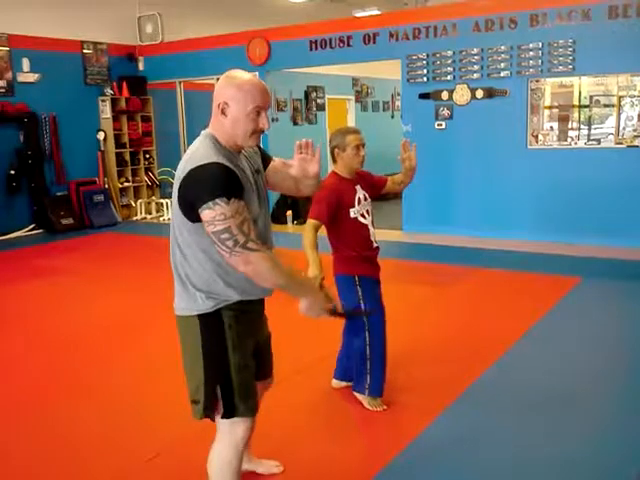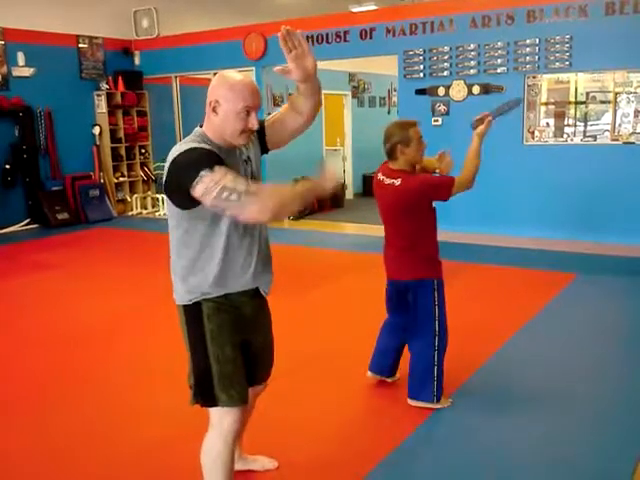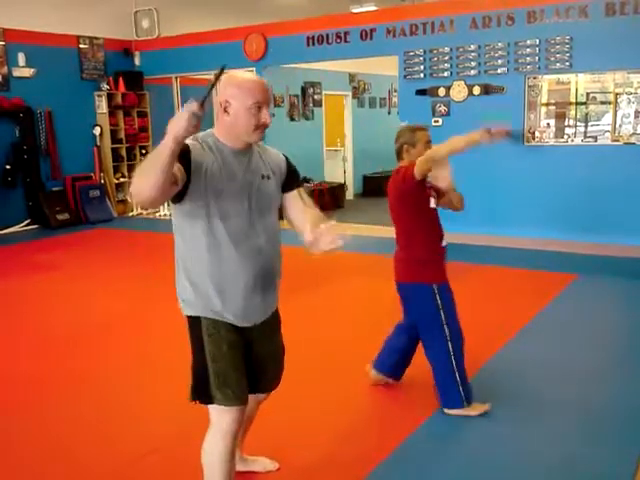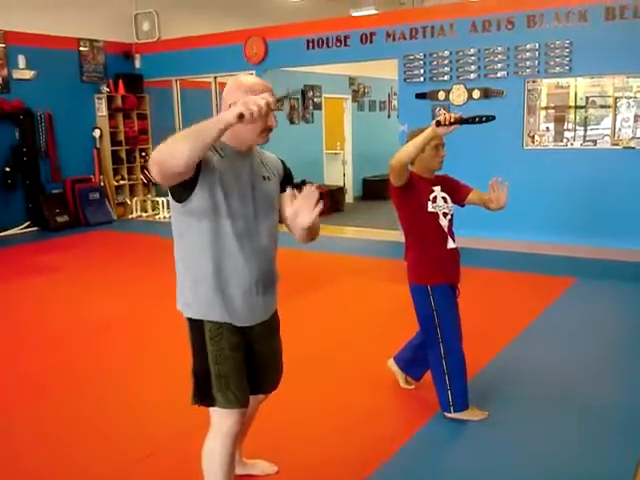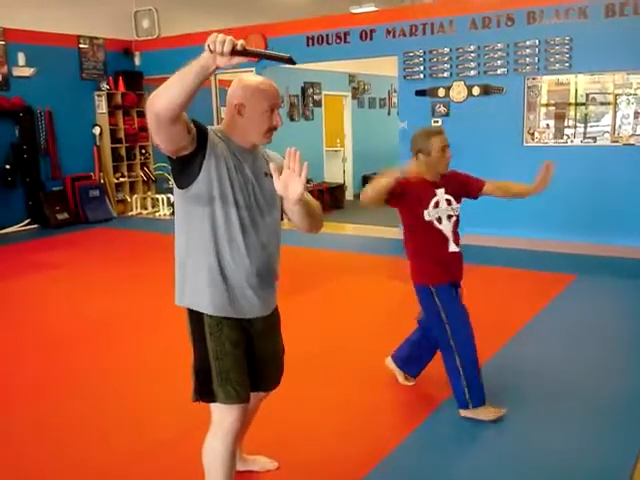
dt=1s
person 1, frame 1
left shoulder: (248, 151)
right shoulder: (209, 171)
left elbow: (294, 183)
right elbow: (249, 259)
left wrist: (307, 176)
right wrist: (306, 290)
left hip: (241, 301)
right hip: (215, 311)
left knee: (257, 385)
right knee: (236, 422)
person 1, frame 2
left shoulder: (243, 139)
right shoulder: (191, 160)
left elbow: (301, 115)
right elbow: (260, 206)
left wrist: (306, 77)
right wrist: (317, 185)
left hip: (248, 292)
right hip: (211, 301)
left knee: (252, 384)
right knee: (227, 412)
person 1, frame 3
left shoulder: (276, 161)
right shoulder: (190, 155)
left elbow: (303, 214)
right elbow: (142, 195)
left wrist: (319, 234)
right wrist: (173, 140)
left hip: (262, 304)
right hip: (212, 309)
left knee: (257, 391)
right knee: (226, 414)
person 1, frame 4
left shoulder: (273, 166)
right shoulder: (197, 159)
left elbow: (303, 232)
right elbow: (161, 167)
left wrist: (304, 222)
right wrist: (227, 118)
left hip: (261, 306)
right hip: (215, 311)
left knee: (256, 393)
right knee: (227, 415)
person 1, frame 5
left shoulder: (274, 162)
right shoulder: (198, 147)
left elbow: (312, 224)
right elbow: (159, 110)
left wrist: (296, 198)
right wrist: (210, 61)
left hip: (261, 302)
right hip: (216, 305)
left knee: (257, 389)
right knee: (229, 411)
person 2, frame 1
left shoulder: (363, 178)
right shoulder: (330, 189)
left elbow: (397, 185)
right elbow: (310, 229)
left wrist: (409, 169)
right wrist: (314, 265)
left hip: (366, 267)
right hip: (352, 271)
left knee: (359, 325)
right knee: (371, 327)
left ankle: (344, 375)
right ankle: (367, 388)
person 2, frame 2
left shoulder: (382, 174)
right shoulder: (417, 186)
left elbow: (417, 165)
right elbow: (466, 181)
left wrist: (437, 165)
right wrist: (478, 138)
left hip: (394, 268)
right hip: (421, 271)
left knee: (397, 319)
right knee: (429, 332)
left ankle: (381, 368)
right ankle: (424, 394)
person 2, frame 3
left shoulder: (422, 184)
right shoulder: (404, 178)
left elbow: (456, 204)
right elbow: (433, 154)
left wrist: (445, 186)
right wrist: (480, 136)
left hip: (417, 270)
right hip: (421, 275)
left knee: (414, 324)
right knee: (446, 336)
left ankle: (383, 368)
right ankle: (457, 401)
person 2, frame 4
left shoulder: (445, 183)
right shoulder: (404, 184)
left elbow: (476, 197)
right elbow: (396, 163)
left wrist: (494, 201)
right wrist: (434, 130)
left hip: (445, 273)
right hip: (426, 277)
left knee: (437, 331)
right knee: (446, 340)
left ankle: (403, 363)
right ankle: (456, 405)
person 2, frame 5
left shoulder: (454, 180)
right shoulder: (406, 187)
left elbow: (494, 188)
right elbow: (367, 198)
left wrist: (531, 188)
right wrist: (398, 174)
left hip: (449, 273)
right hip: (430, 277)
left knee: (433, 325)
right knee: (457, 336)
left ankle: (401, 362)
right ankle: (472, 404)
